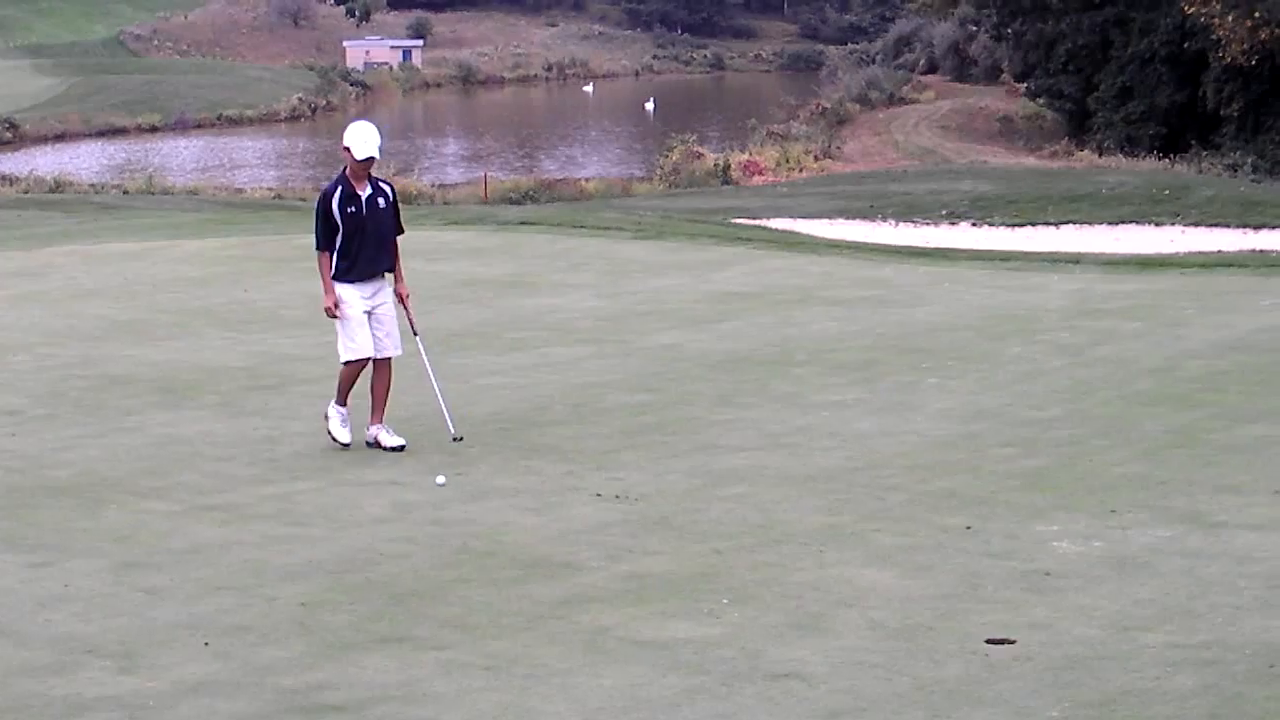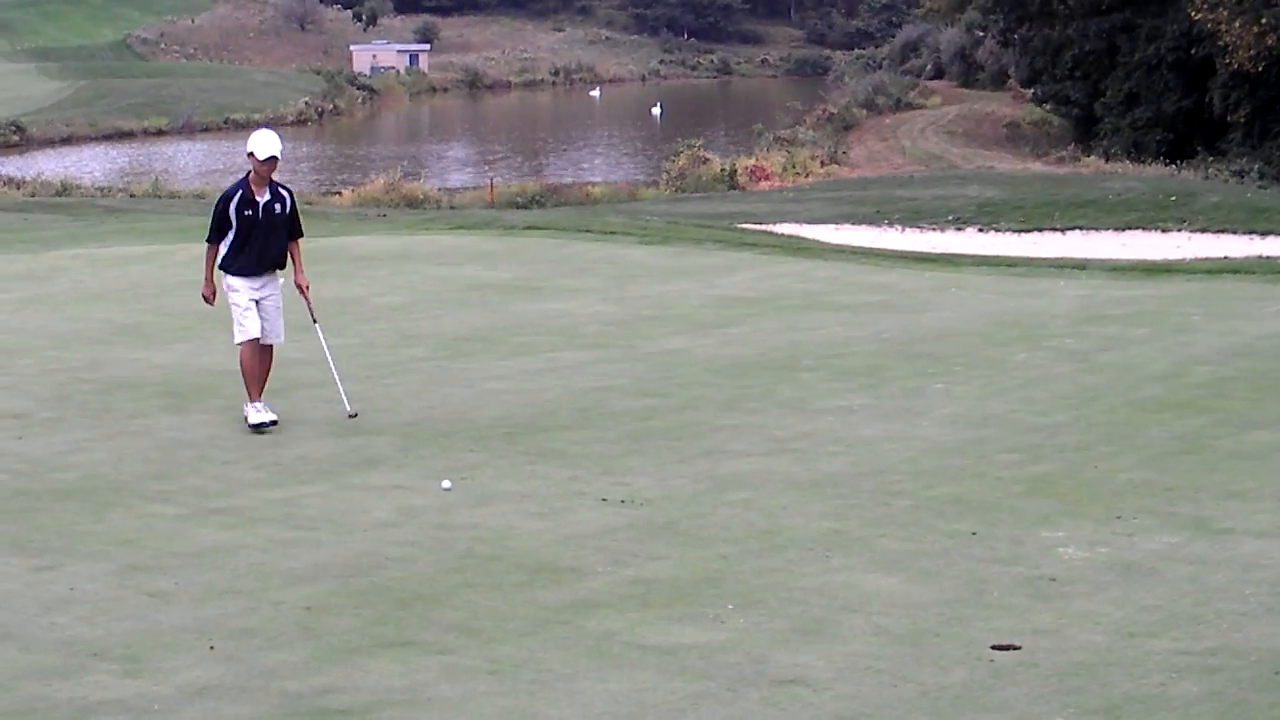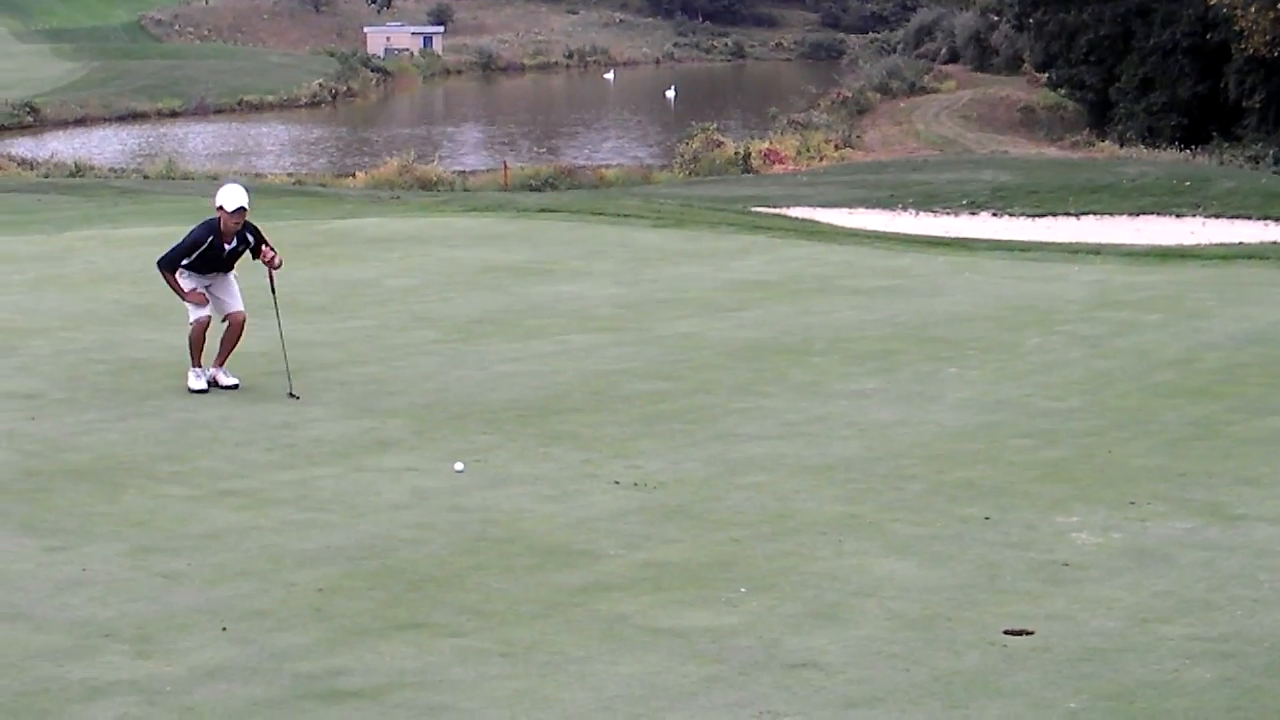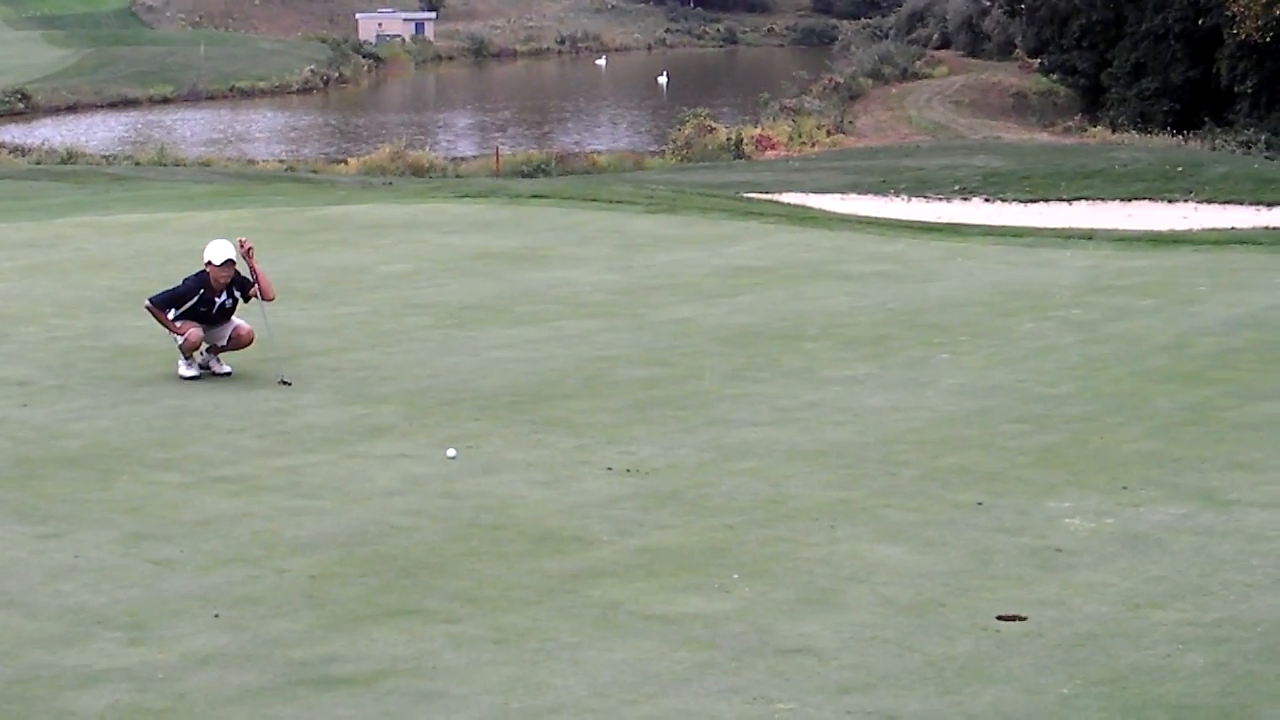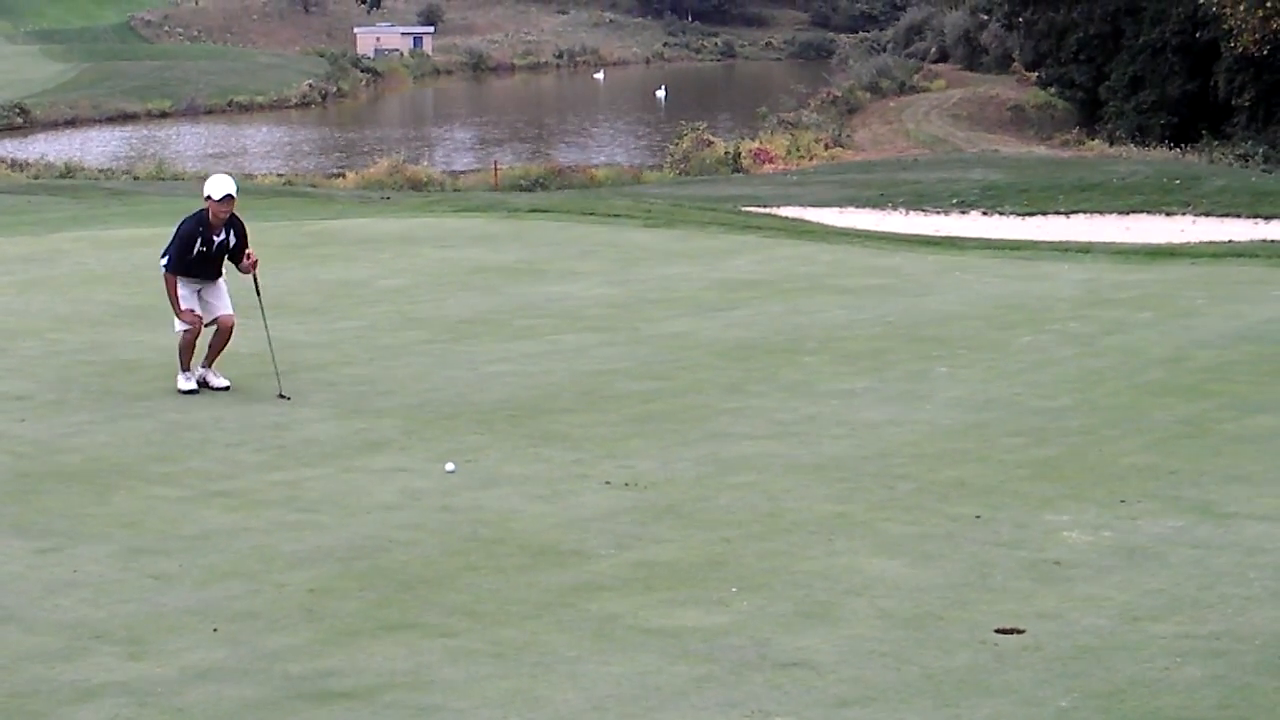
dt=1s
person 1, frame 1
left shoulder: (385, 191)
right shoulder: (332, 195)
right elbow: (324, 249)
left wrist: (399, 280)
right wrist: (328, 292)
left hip: (379, 286)
right hip: (347, 288)
left knee: (385, 358)
right knee: (359, 357)
left ankle: (377, 427)
right ankle: (338, 409)
person 1, frame 2
left shoulder: (284, 196)
right shoulder: (232, 197)
left elbow: (292, 237)
right elbow: (214, 241)
left wrist: (299, 272)
right wrist: (208, 280)
left hip: (270, 279)
right hip: (239, 279)
left knee: (267, 343)
right knee: (250, 338)
left ankle: (253, 403)
right ankle: (255, 405)
person 1, frame 3
left shoulder: (249, 232)
right shoulder: (202, 235)
left elbow: (275, 261)
right elbow: (164, 264)
left wrist: (272, 260)
right wrist: (184, 294)
left hip: (222, 275)
right hip: (192, 275)
left knee: (238, 318)
right knee: (202, 319)
left ankle: (216, 369)
right ankle: (196, 371)
person 1, frame 4
left shoulder: (236, 282)
right shoulder: (194, 287)
left elbow: (269, 296)
right elbow: (150, 304)
left wrist: (252, 262)
right wrist: (175, 329)
left hip: (217, 324)
right hip: (186, 323)
left knee: (246, 335)
right knee: (194, 336)
left ankle: (210, 356)
right ankle: (186, 359)
person 1, frame 5
left shoulder: (235, 226)
right shoulder: (191, 228)
left elbow: (239, 263)
right elbow: (170, 272)
left wrist: (249, 265)
right wrist: (179, 311)
left hip: (212, 279)
right hip: (182, 278)
left knee: (227, 323)
right knee: (192, 327)
left ankle: (205, 369)
right ankle: (185, 373)
